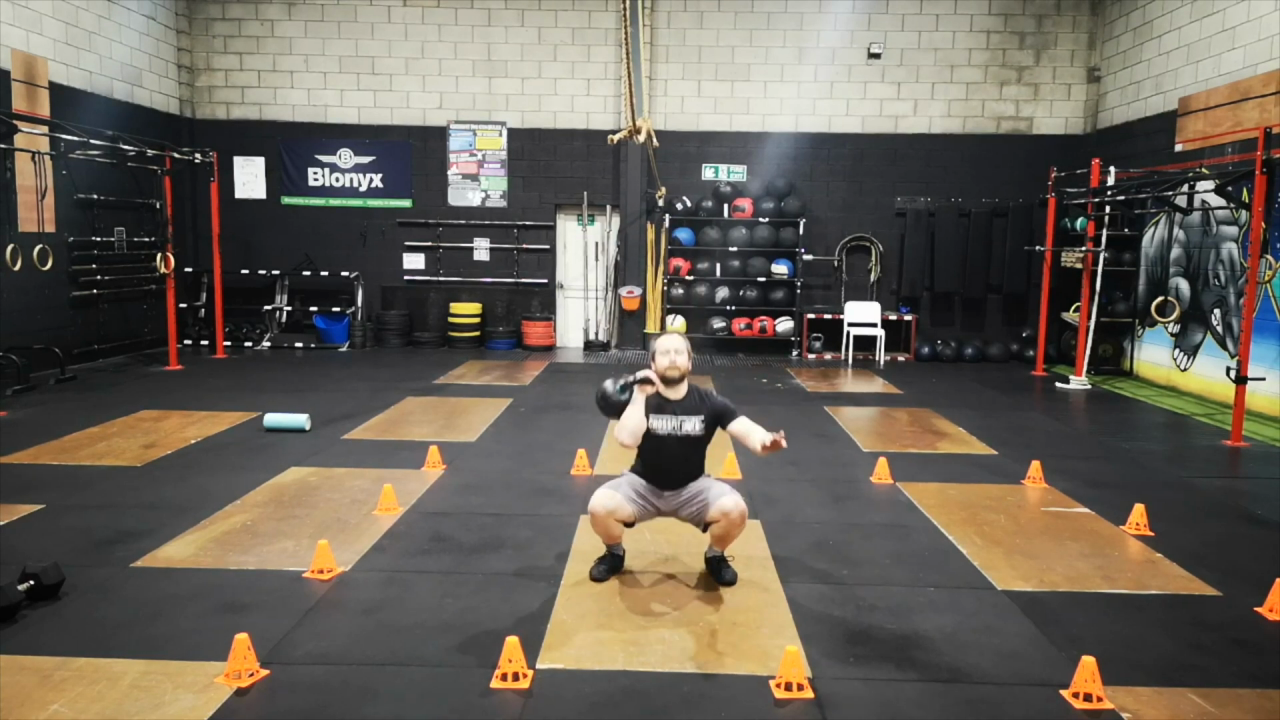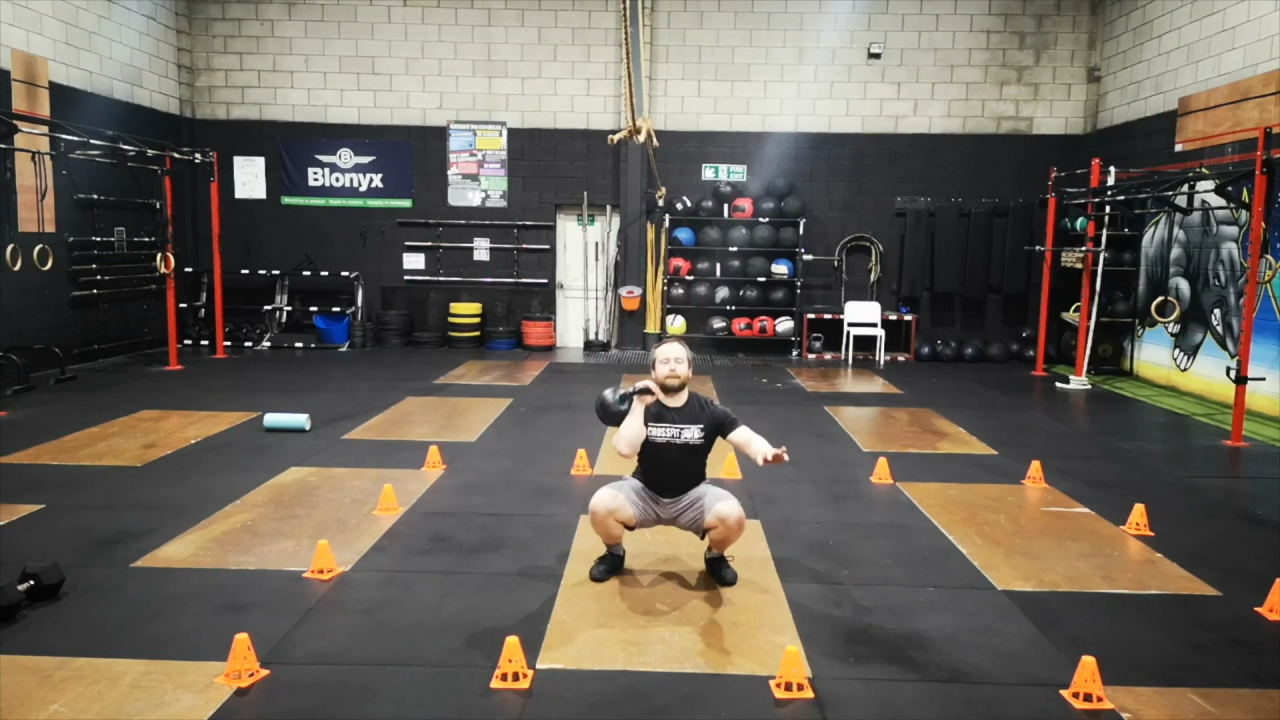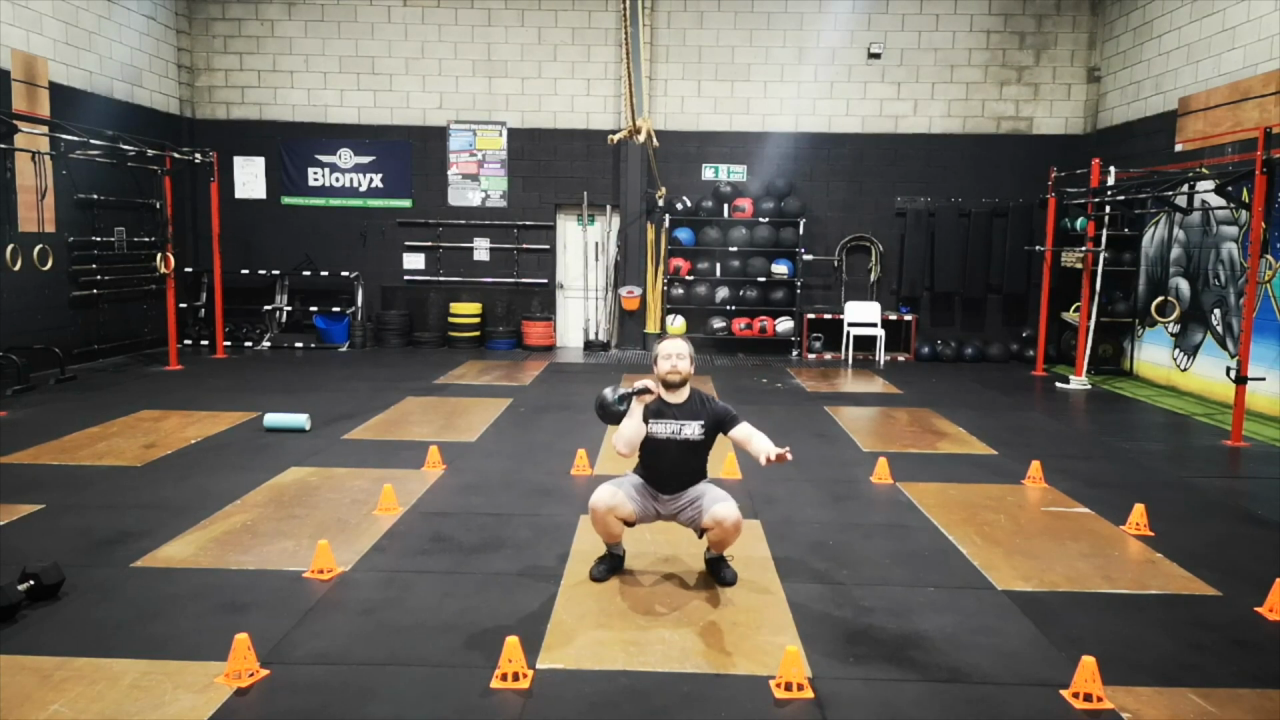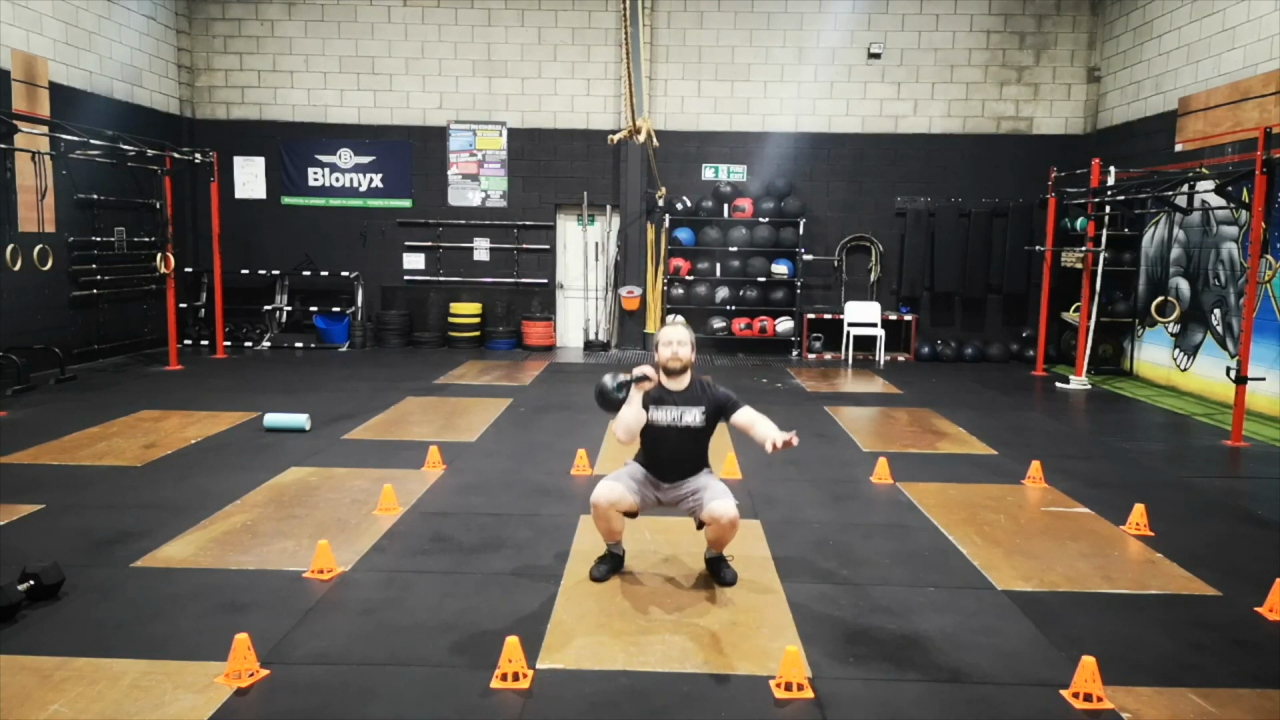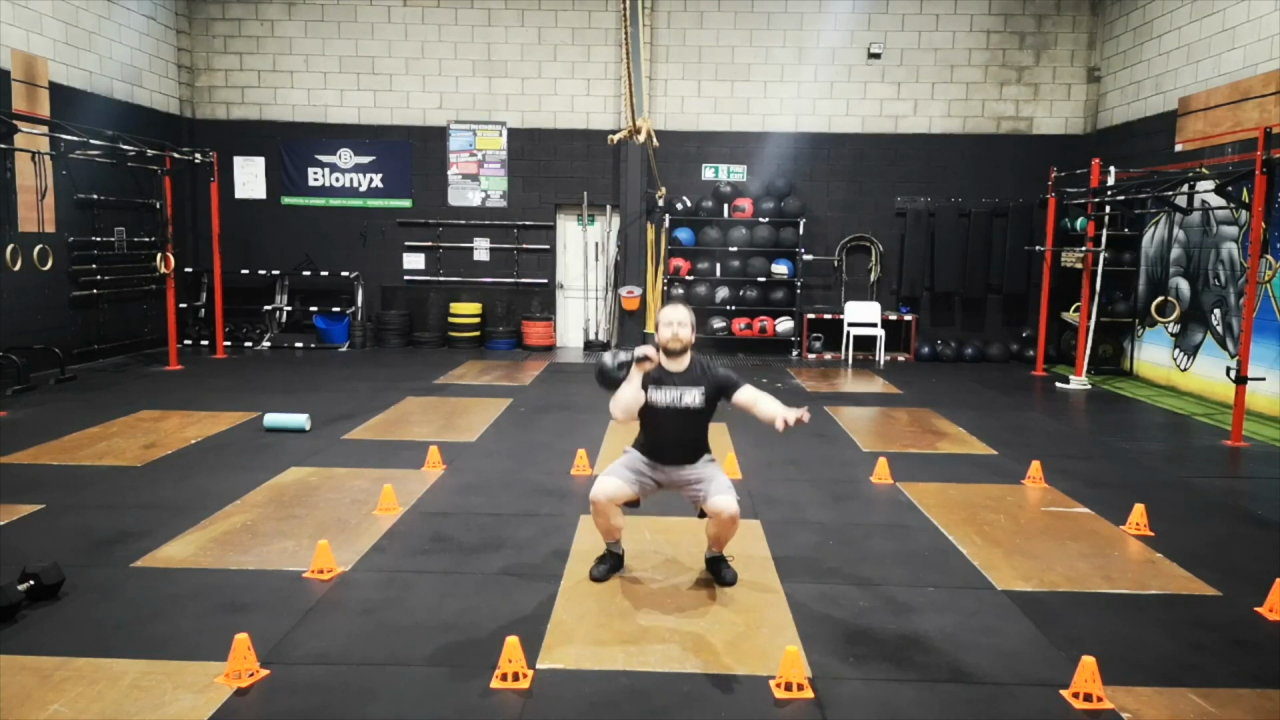
dt=0.1s
person 1, frame 1
left shoulder: (709, 403)
right shoulder: (642, 399)
left elbow: (746, 429)
right elbow: (627, 439)
left wrist: (764, 441)
right wrist: (640, 395)
left hip: (692, 487)
right hip: (643, 485)
left knee: (735, 511)
right knee: (599, 508)
left ankle: (715, 556)
right ankle: (614, 554)
person 1, frame 2
left shoulder: (709, 411)
right shoulder: (642, 408)
left elbow: (746, 438)
right elbow: (625, 449)
left wrist: (764, 451)
right wrist: (639, 405)
left hip: (692, 494)
right hip: (645, 491)
left knee: (733, 517)
right knee: (599, 506)
left ankle: (715, 557)
right ankle: (614, 554)
person 1, frame 3
left shoulder: (710, 408)
right shoulder: (644, 406)
left elbow: (748, 435)
right elbow: (624, 449)
left wrist: (767, 450)
right wrist: (638, 406)
left hip: (692, 490)
right hip: (645, 486)
left knee: (730, 520)
right knee: (600, 504)
left ankle: (715, 557)
right ankle: (615, 554)
person 1, frame 4
left shoulder: (712, 395)
right shoulder: (644, 393)
left elbow: (751, 420)
right elbow: (624, 435)
left wrist: (773, 435)
right wrist: (637, 392)
left hip: (694, 479)
right hip: (647, 475)
left knee: (726, 516)
right knee: (602, 499)
left ankle: (714, 557)
right ankle: (614, 553)
person 1, frame 5
left shoulder: (711, 375)
right shoulder: (643, 371)
left elbow: (753, 398)
right elbow: (621, 414)
left wrist: (782, 414)
right wrist: (637, 373)
left hip: (695, 463)
right hip: (646, 459)
left knee: (727, 512)
right knee: (602, 496)
left ankle: (715, 557)
right ankle: (614, 553)
